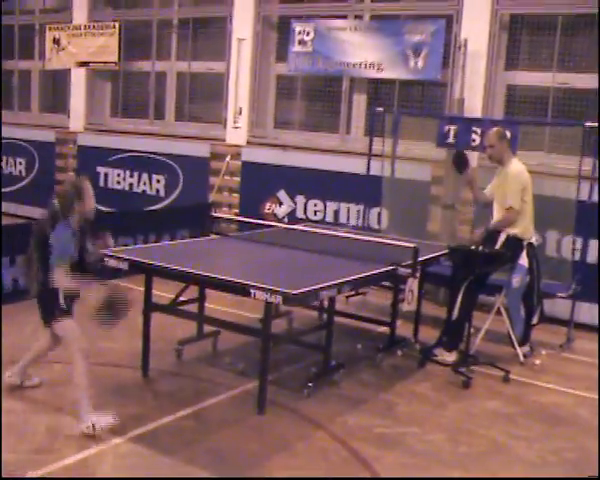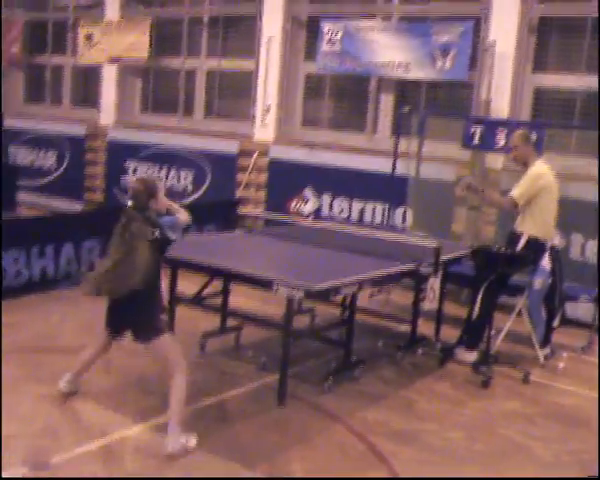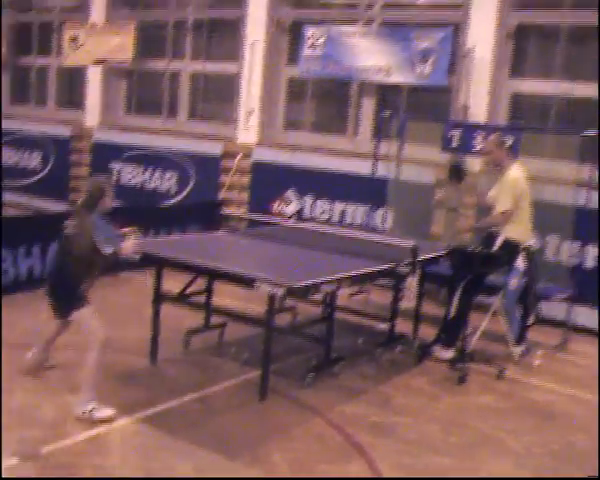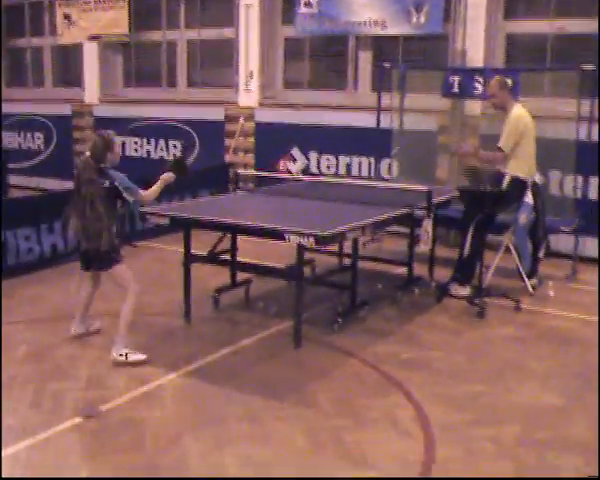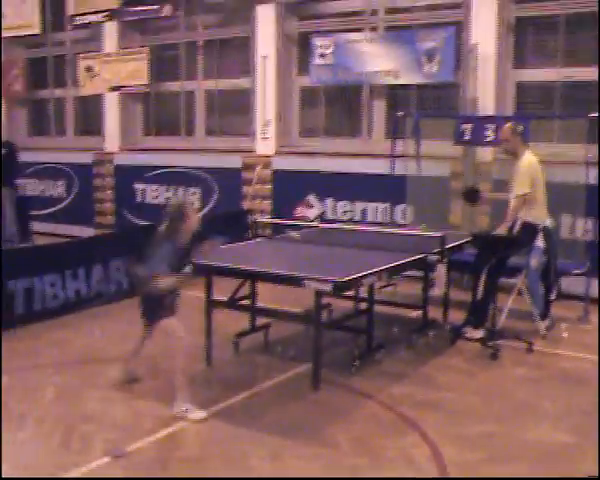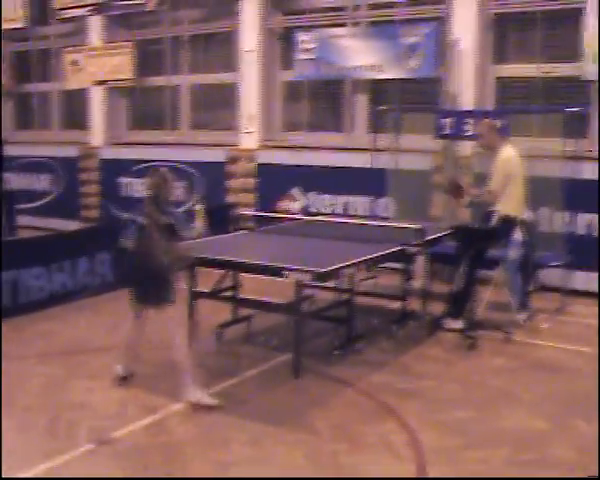
dt=0.5s
person 1, frame 1
left shoulder: (79, 228)
right shoulder: (62, 234)
left elbow: (83, 257)
right elbow: (59, 279)
left wrist: (100, 246)
right wrist: (92, 287)
left hip: (61, 296)
right hip: (55, 298)
left knee: (55, 339)
right knee: (79, 350)
left ankle: (16, 374)
right ankle: (88, 418)
person 1, frame 2
left shoulder: (125, 226)
right shoulder: (161, 227)
left elbow: (114, 262)
right elbow: (184, 217)
right wrist: (170, 205)
left hip: (120, 303)
right hip: (145, 308)
left knee: (103, 343)
right knee: (179, 368)
left ankle: (70, 380)
right ankle: (175, 436)
person 1, frame 3
left shoulder: (76, 219)
right shoulder: (96, 224)
right elbow: (124, 251)
left wrist: (117, 236)
right wrist: (131, 240)
left hip: (59, 282)
right hip: (70, 287)
left knee: (65, 321)
right knee: (97, 338)
left ankle: (38, 356)
right ankle: (86, 404)
person 1, frame 4
left shoulder: (84, 173)
right shoulder: (114, 179)
right elbow: (145, 197)
right wrist: (163, 181)
left hip: (85, 240)
right hip: (104, 243)
left knee: (91, 281)
right knee: (132, 290)
left ankle: (80, 323)
right ankle: (120, 348)
person 1, frame 5
left shoulder: (187, 240)
right shoulder: (168, 247)
right elbow: (157, 283)
right wrist: (169, 281)
left hip: (166, 297)
right hip: (156, 299)
left knee: (147, 334)
right knee: (181, 344)
left ankle: (127, 370)
right ankle: (182, 404)
person 1, frame 6
left shoulder: (140, 215)
right shoulder: (171, 216)
left elbow: (128, 243)
right elbow: (194, 233)
left hip: (139, 276)
right hip: (158, 277)
left knee: (137, 321)
right knee: (178, 331)
left ankle: (125, 367)
right ankle: (191, 389)
person 2, frame 1
left shoulder: (514, 172)
right shoulder: (503, 172)
left elbow: (512, 215)
right elbow: (484, 198)
left wrist: (484, 231)
right wrist: (471, 182)
left hip: (508, 238)
right hip: (507, 238)
left knee: (463, 278)
left ankle: (448, 346)
person 2, frame 2
left shoulder: (536, 173)
right shoulder: (543, 171)
left elbow: (509, 204)
left wrist: (479, 190)
left hip: (528, 240)
right hip: (540, 242)
left knee: (486, 280)
left ankle: (469, 346)
person 2, frame 3
left shoulder: (513, 177)
right shoulder: (511, 175)
left elbow: (500, 218)
right elbow: (489, 201)
left wrist: (471, 226)
left hip: (504, 241)
right hip: (512, 242)
left knee: (463, 279)
left ankle: (446, 344)
person 2, frame 4
left shoulder: (515, 117)
right shoulder: (519, 114)
left elbow: (499, 156)
left wrist: (474, 153)
right wrist: (483, 160)
left hip: (511, 180)
right hip: (517, 179)
left knee: (473, 218)
left ankle: (462, 282)
person 2, frame 5
left shoulder: (525, 163)
right shoulder: (526, 161)
left elbow: (522, 200)
left wrist: (505, 226)
left hip: (524, 225)
right hip: (529, 224)
left knee: (485, 261)
right knee: (493, 263)
left ankle: (475, 325)
person 2, frame 6
left shoulder: (503, 158)
right shoulder: (510, 154)
left elbow: (493, 197)
left wrist: (470, 196)
right wrist: (474, 192)
left hip: (502, 218)
right hip: (511, 217)
left knee: (466, 253)
right knee: (475, 253)
left ankle: (455, 315)
